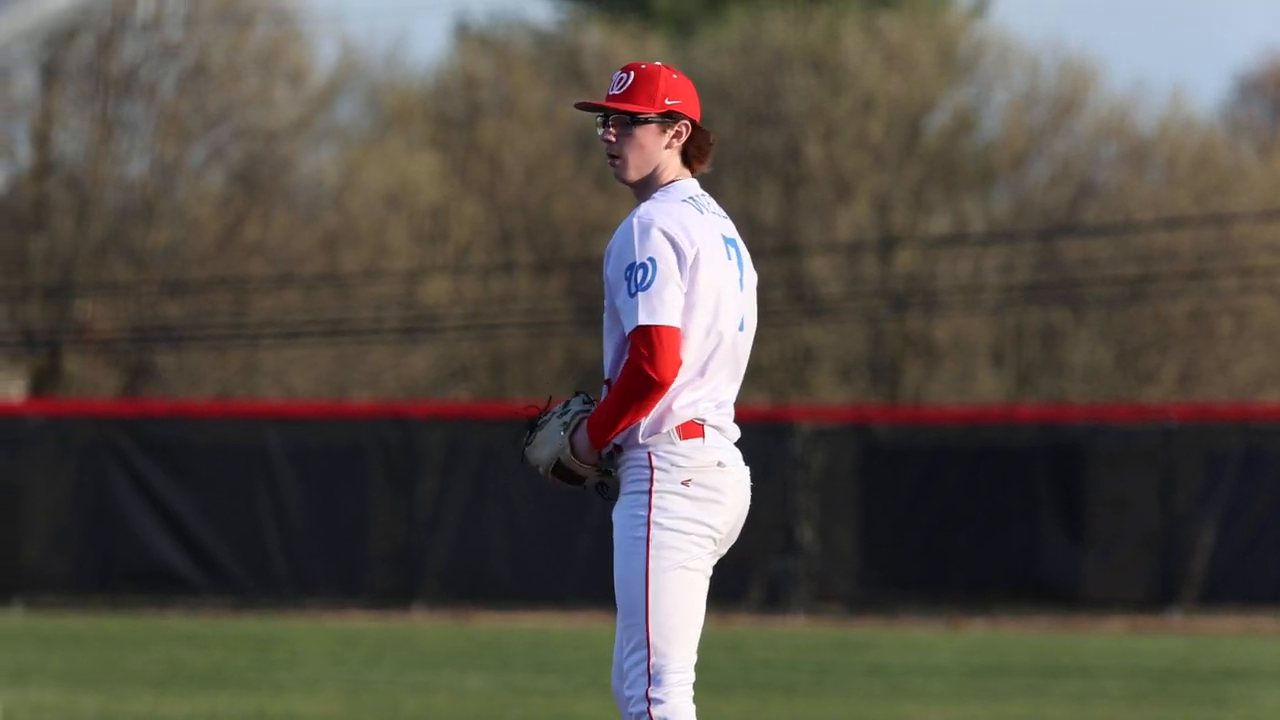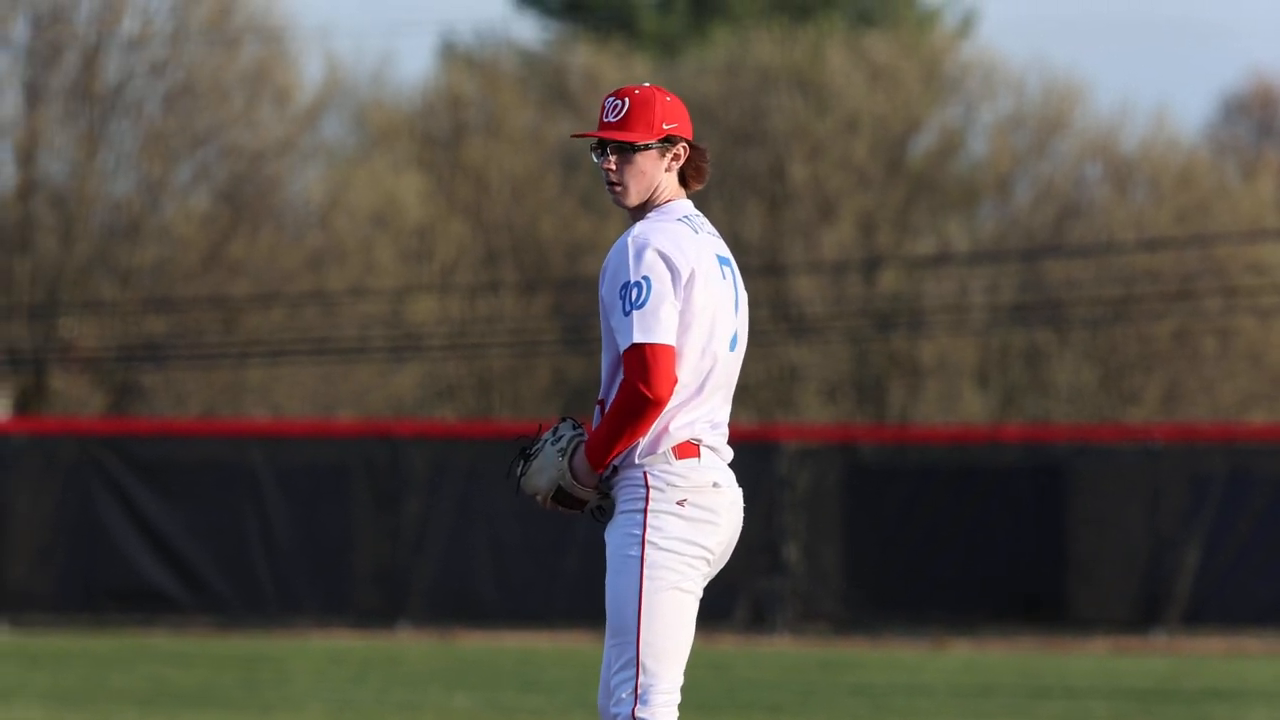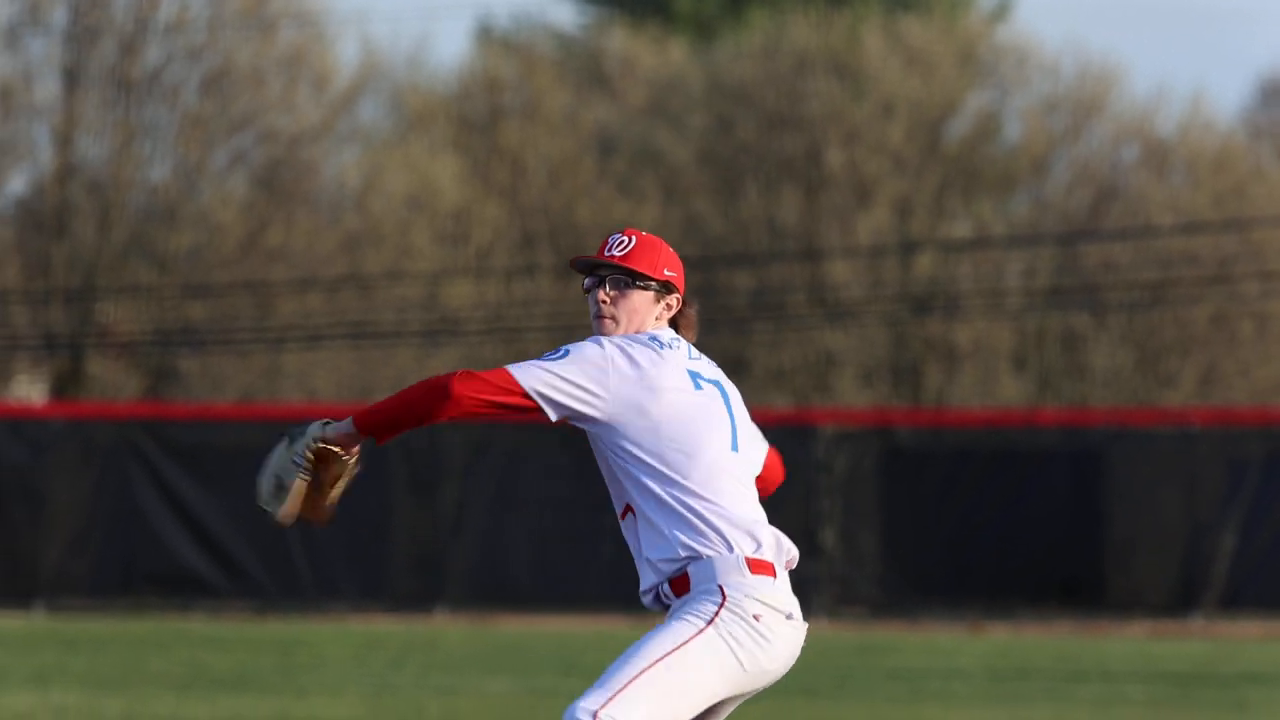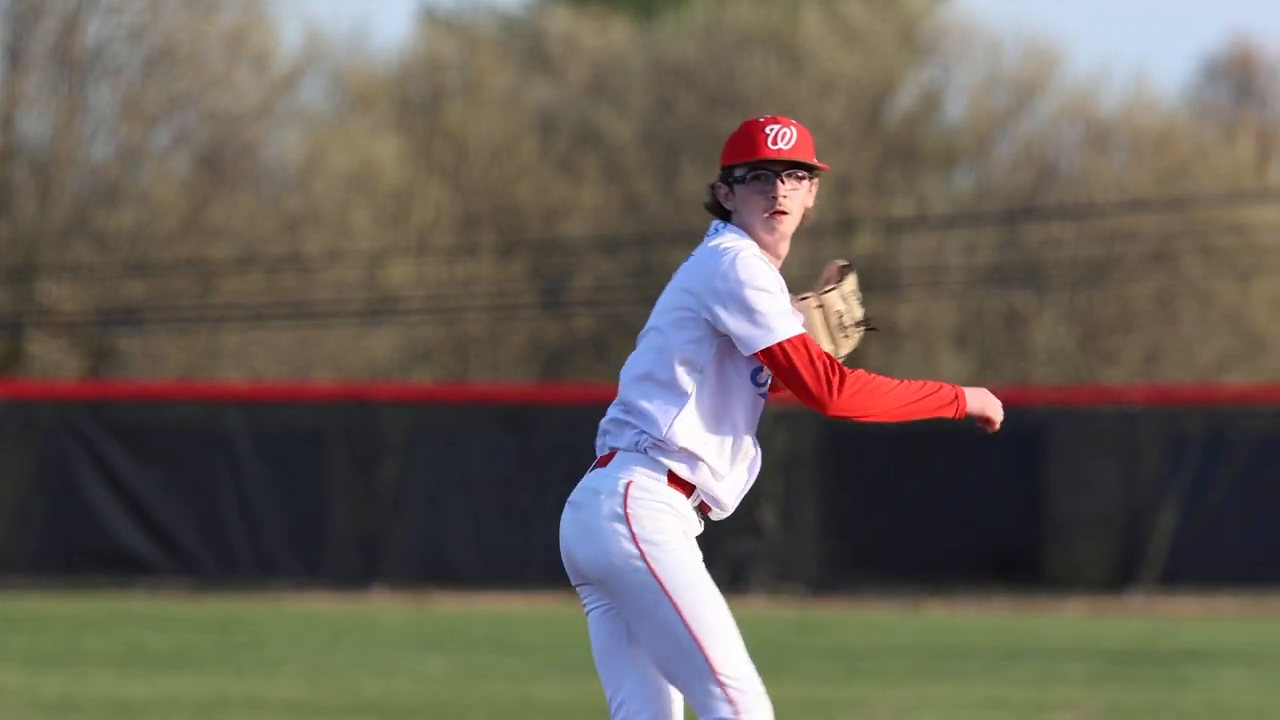
dt=1s
person 1, frame 1
left shoulder: (651, 224)
right shoulder: (719, 224)
left elbow: (654, 363)
left wrist: (594, 433)
right wrist: (609, 424)
left hip: (669, 471)
right hip: (717, 463)
person 1, frame 2
left shoulder: (646, 245)
right shoulder: (712, 245)
left elbow: (650, 382)
left wrist: (591, 456)
right wrist: (606, 443)
left hip: (666, 494)
right hip: (711, 491)
person 1, frame 3
left shoulder: (614, 364)
right shoulder: (708, 376)
left elbow: (467, 389)
right elbow: (768, 475)
left wrist: (358, 425)
left hip: (741, 611)
right hip: (764, 616)
person 1, frame 4
left shoulder: (721, 265)
right shoulder: (734, 267)
right elbow: (830, 392)
left wrist: (766, 366)
right wrist: (955, 397)
left hip: (609, 519)
right hip: (630, 515)
